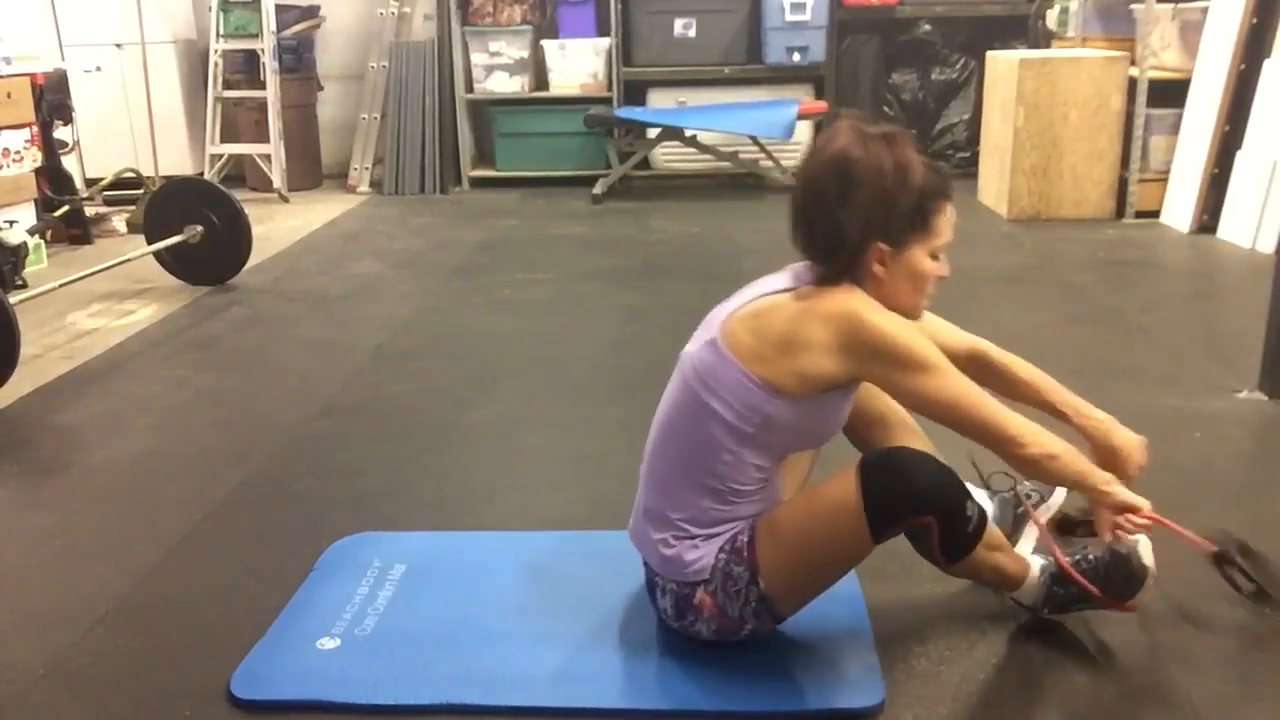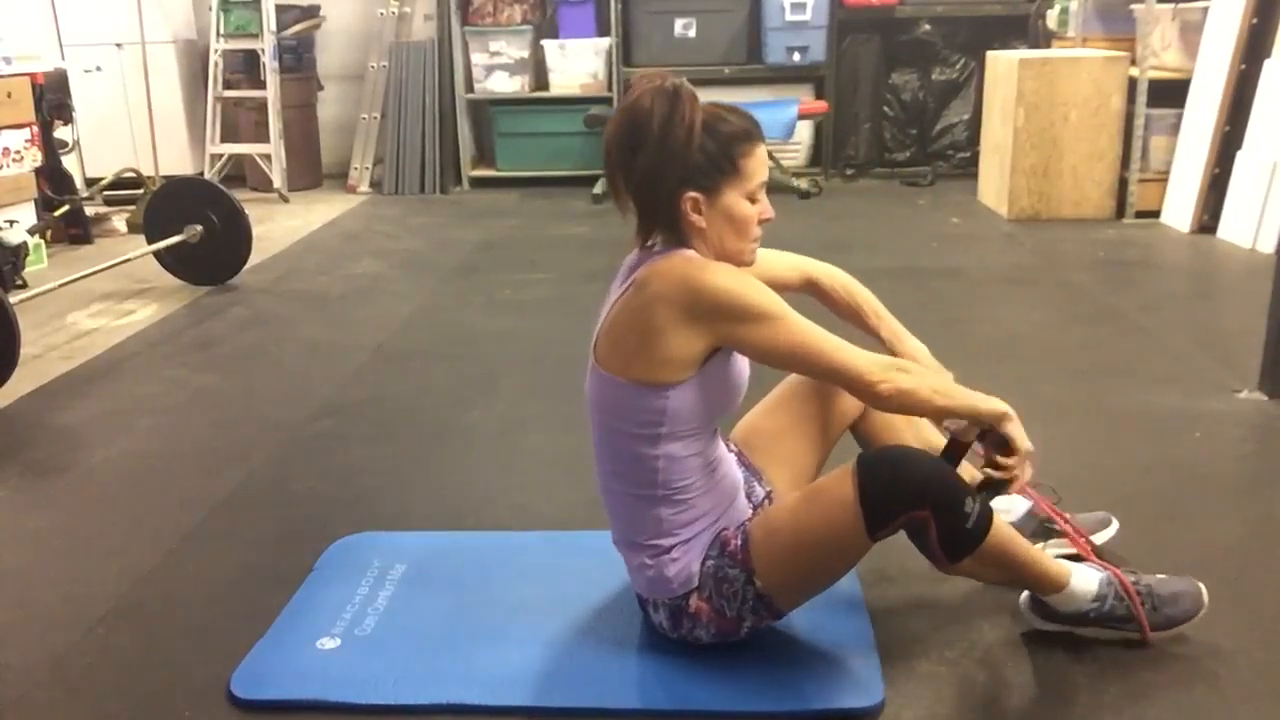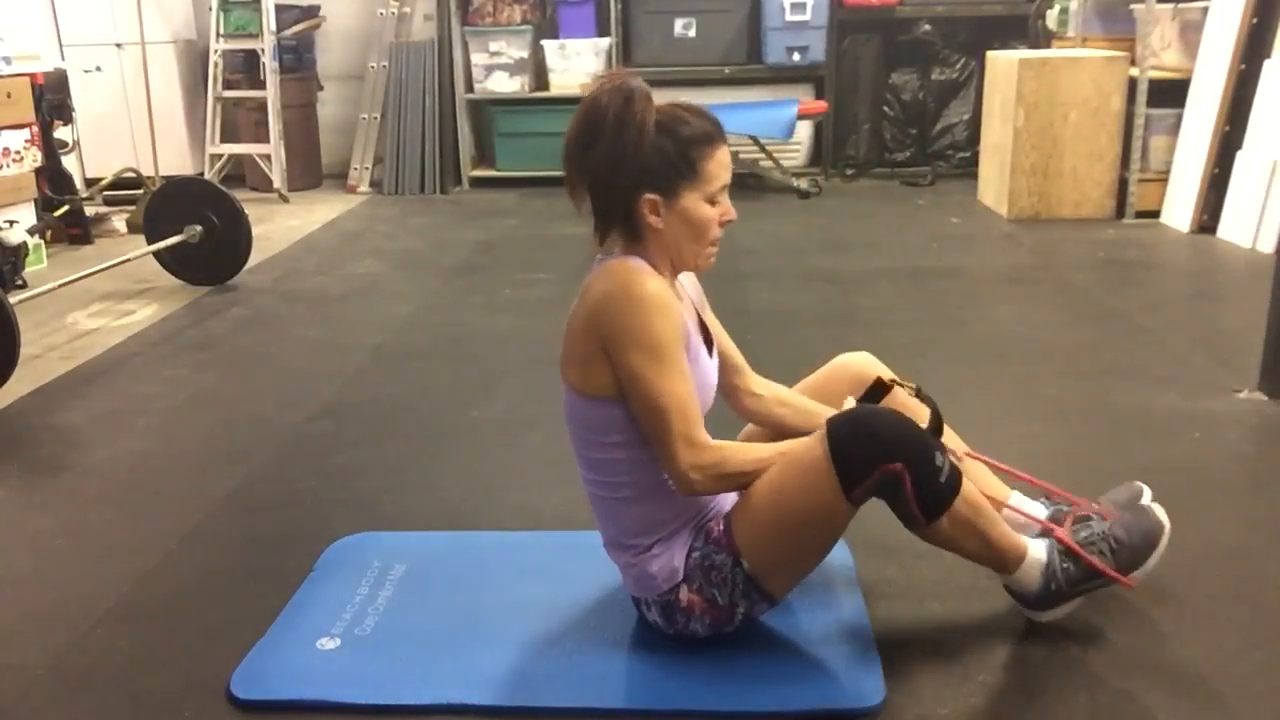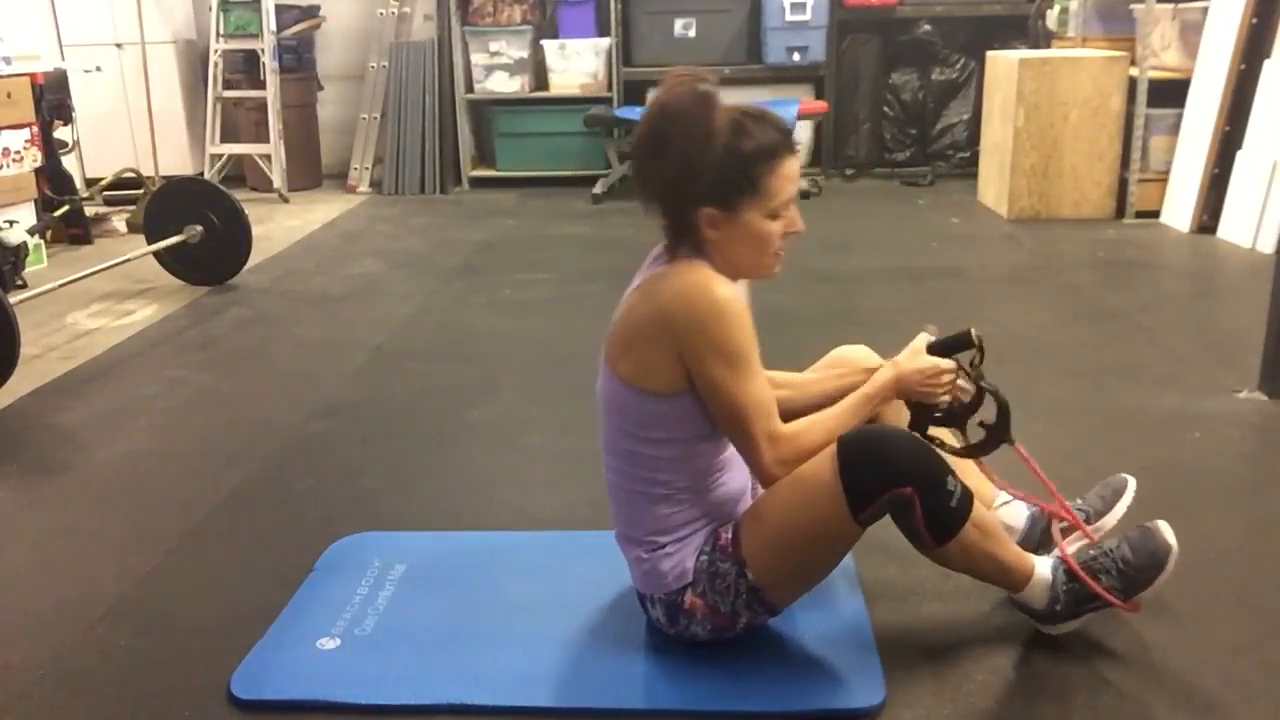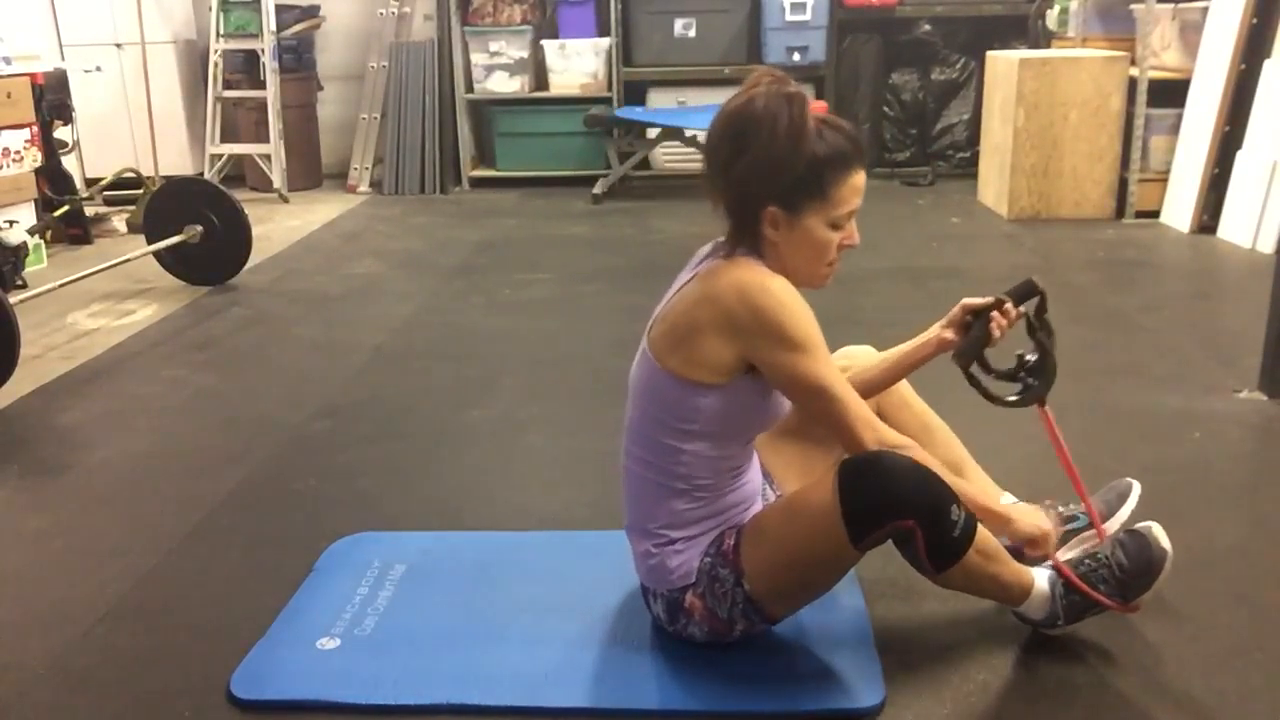
dt=1s
person 1, frame 1
left shoulder: (825, 289)
right shoulder: (849, 322)
left elbow: (976, 353)
right elbow: (1022, 447)
left wrist: (1098, 425)
right wrist: (1108, 489)
left hip: (700, 537)
right hip: (705, 586)
right knee: (909, 483)
left ankle: (978, 517)
right ankle: (1037, 586)
person 1, frame 2
left shoulder: (677, 259)
right shoulder: (695, 286)
left elbow: (821, 277)
right elbow: (877, 382)
left wrist: (919, 360)
right wrist: (990, 410)
left hip: (715, 510)
right hip: (697, 587)
left knee: (846, 379)
right knee: (906, 480)
left ankle: (1005, 520)
right ankle: (1074, 596)
person 1, frame 3
left shoulder: (659, 274)
right shoulder: (633, 292)
left elbow: (748, 390)
right elbow: (693, 464)
left wrist: (851, 432)
right wrist: (849, 446)
left hip: (700, 533)
right hip: (688, 582)
left knee: (859, 374)
right knee: (875, 440)
left ankle: (1032, 521)
right ankle: (1040, 574)
person 1, frame 4
left shoulder: (688, 268)
right shoulder: (702, 298)
left elbow: (754, 393)
right elbow: (772, 457)
left wrist: (880, 376)
right wrist: (889, 382)
left hip: (704, 526)
right hip: (694, 584)
left knee: (854, 364)
right knee: (886, 459)
left ankle: (1018, 525)
right ankle: (1046, 590)
person 1, frame 5
left shoulder: (732, 263)
right shoulder: (755, 294)
left elbow: (826, 391)
right elbow: (867, 442)
left wrist: (936, 340)
right wrist: (1002, 514)
left hip: (723, 516)
right hip: (701, 584)
left knee: (858, 364)
right knee: (889, 484)
left ankle: (1034, 529)
right ankle: (1042, 598)
